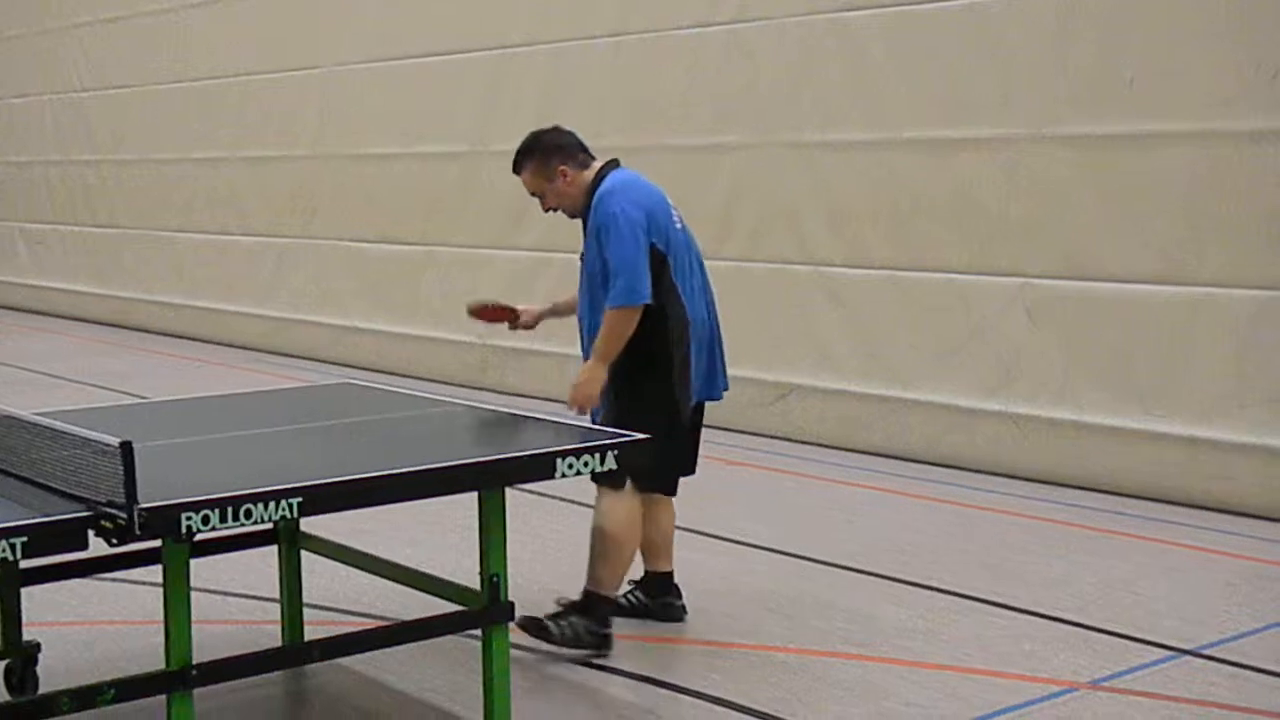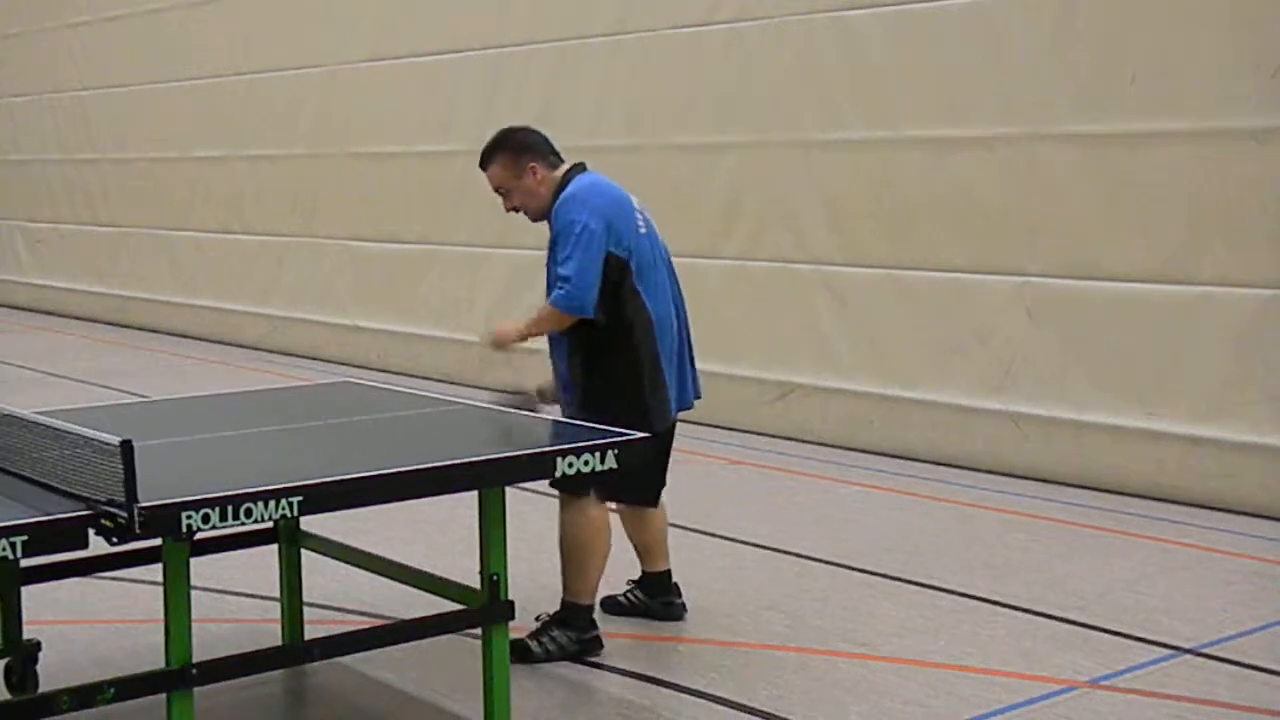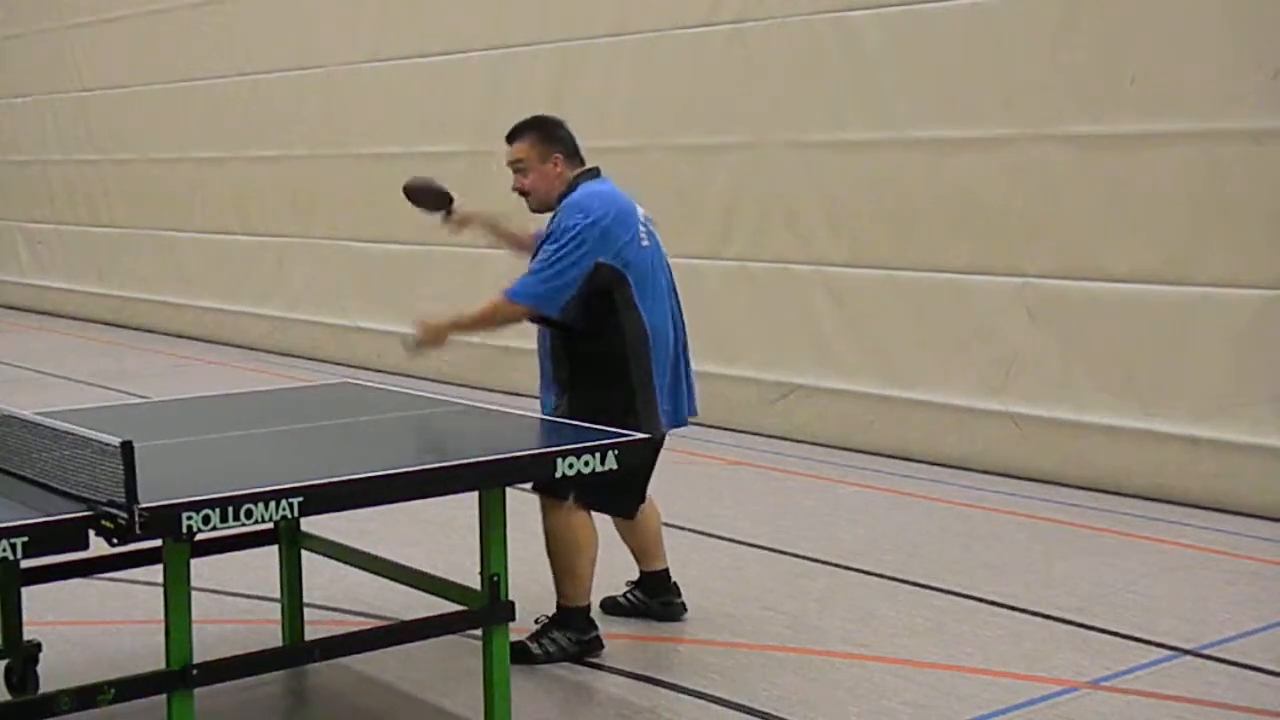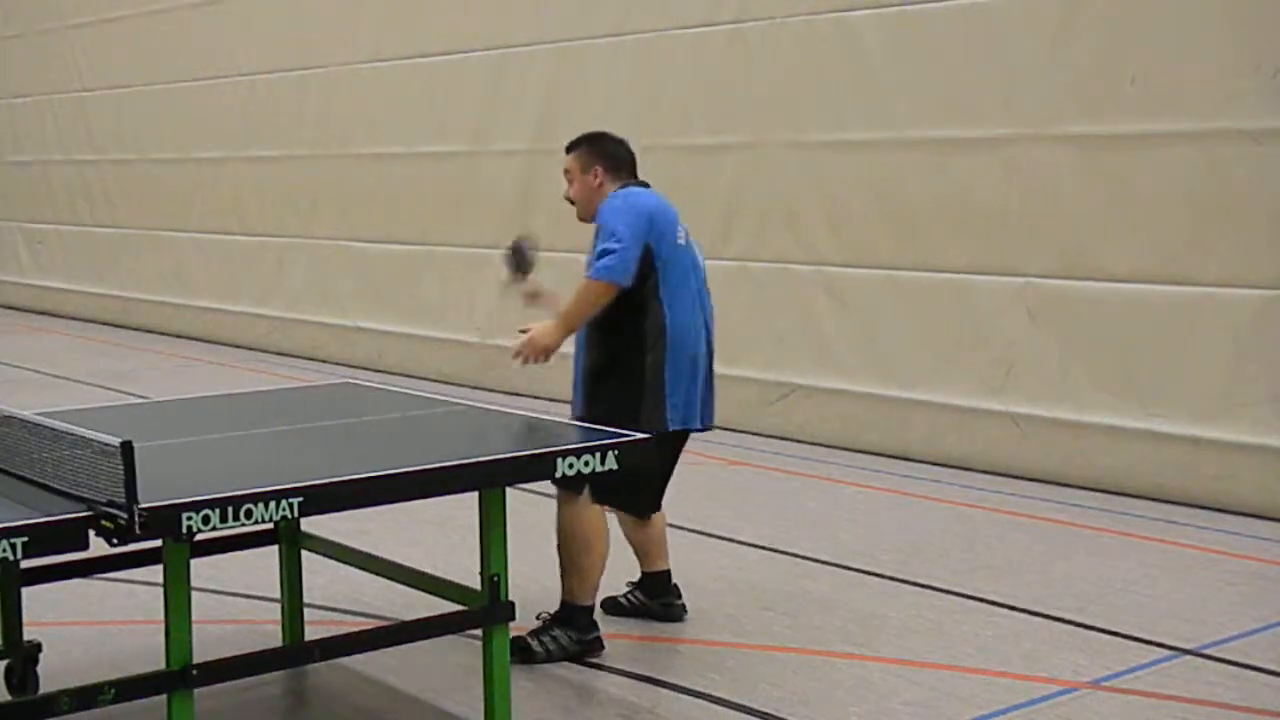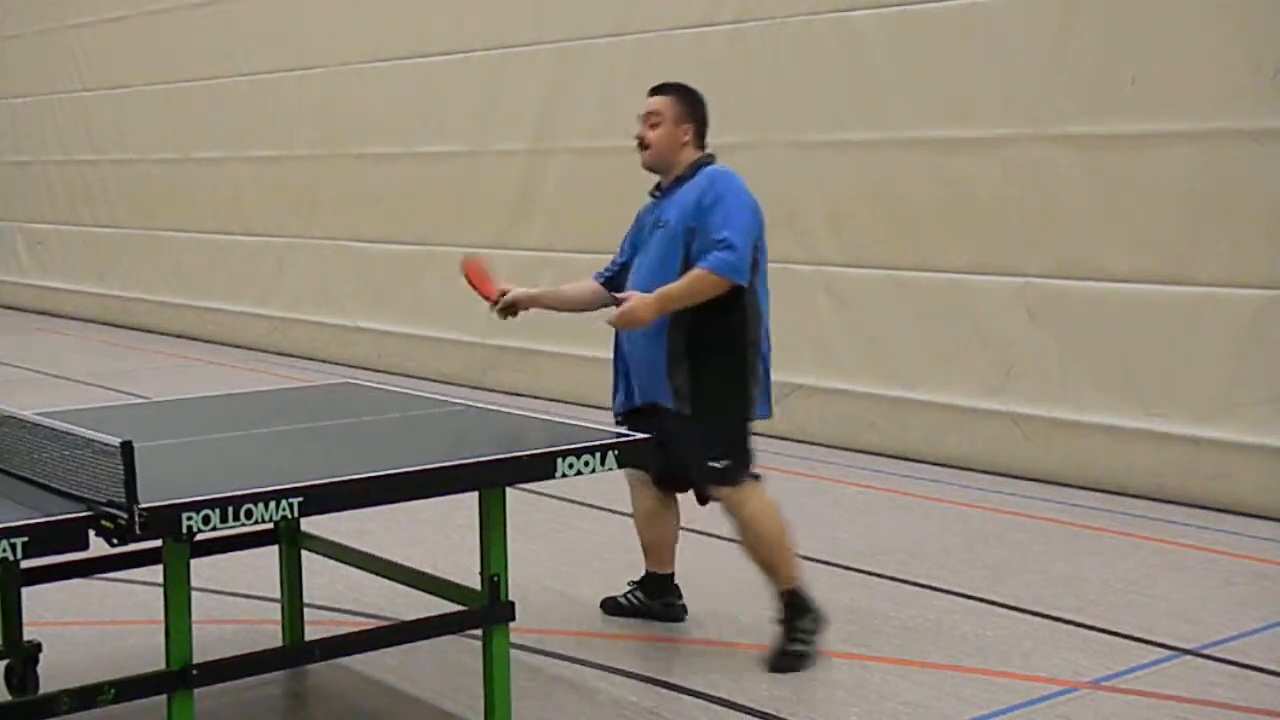
dt=0.5s
person 1, frame 1
left shoulder: (616, 201)
right shoulder: (618, 194)
left elbow: (629, 299)
right elbow: (609, 290)
left wrist: (596, 366)
right wrist: (544, 311)
left hip: (651, 371)
right hip: (668, 370)
left knee: (618, 481)
right knee: (648, 479)
left ankle: (593, 612)
right ankle: (660, 588)
person 1, frame 2
left shoulder: (579, 205)
right shoulder: (595, 195)
left elbow: (572, 303)
left wrist: (521, 331)
right wrist: (563, 376)
left hip: (623, 377)
right hip: (646, 371)
left knee: (583, 490)
right knee: (634, 484)
left ankle: (576, 623)
right ankle: (658, 588)
person 1, frame 3
left shoulder: (587, 210)
right shoulder: (598, 202)
left elbow: (530, 298)
right elbow: (549, 261)
left wrist: (450, 326)
right wrist: (489, 224)
left hip: (611, 387)
right hip: (635, 380)
left knee: (562, 493)
right knee: (619, 489)
left ankle: (573, 624)
right ankle: (658, 588)
person 1, frame 4
left shoulder: (628, 207)
right shoulder: (650, 214)
left elbow: (613, 274)
left wrist: (558, 328)
right wrist: (555, 307)
left hip: (637, 385)
right hip: (659, 383)
left knee: (580, 490)
right knee: (628, 491)
left ankle: (576, 624)
right ankle: (659, 588)
person 1, frame 5
left shoulder: (719, 187)
right shoulder: (655, 207)
left elbow: (727, 265)
right elbow: (610, 285)
left wrist: (655, 304)
right wrist: (538, 296)
left hip: (711, 375)
right hip: (655, 376)
left knee: (731, 487)
right knee: (649, 475)
left ankle: (798, 610)
right ankle: (659, 586)
